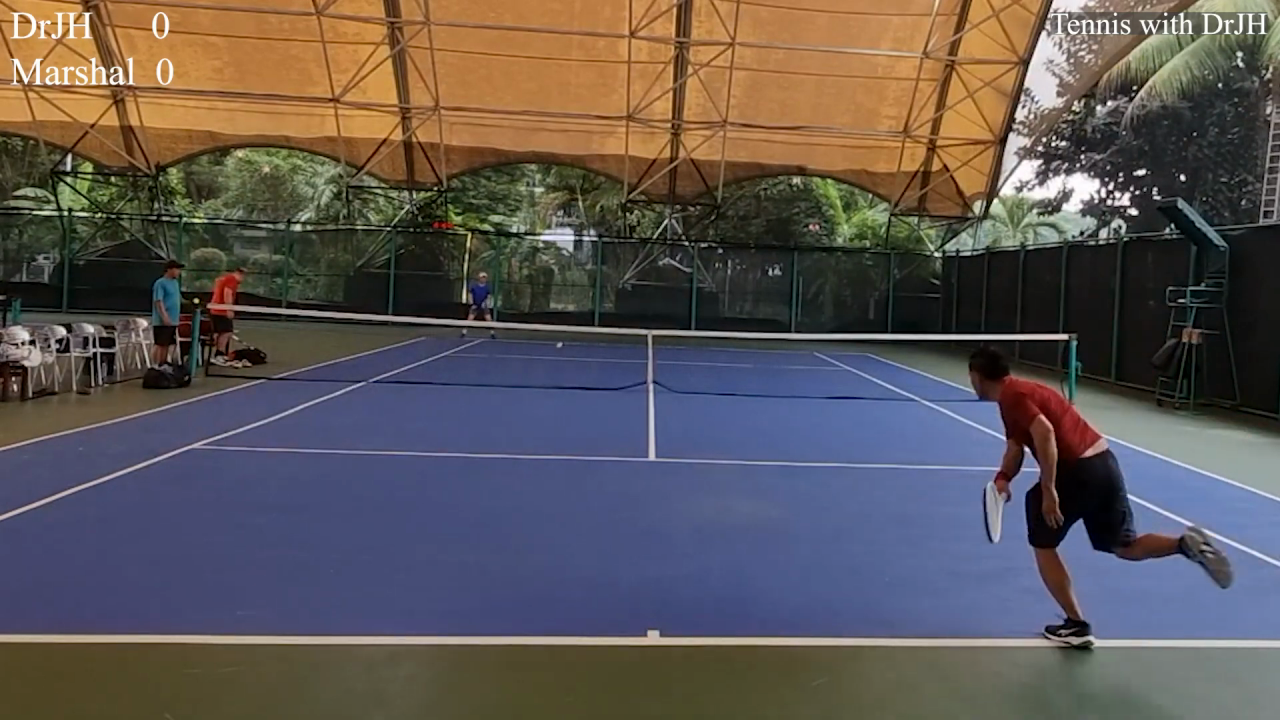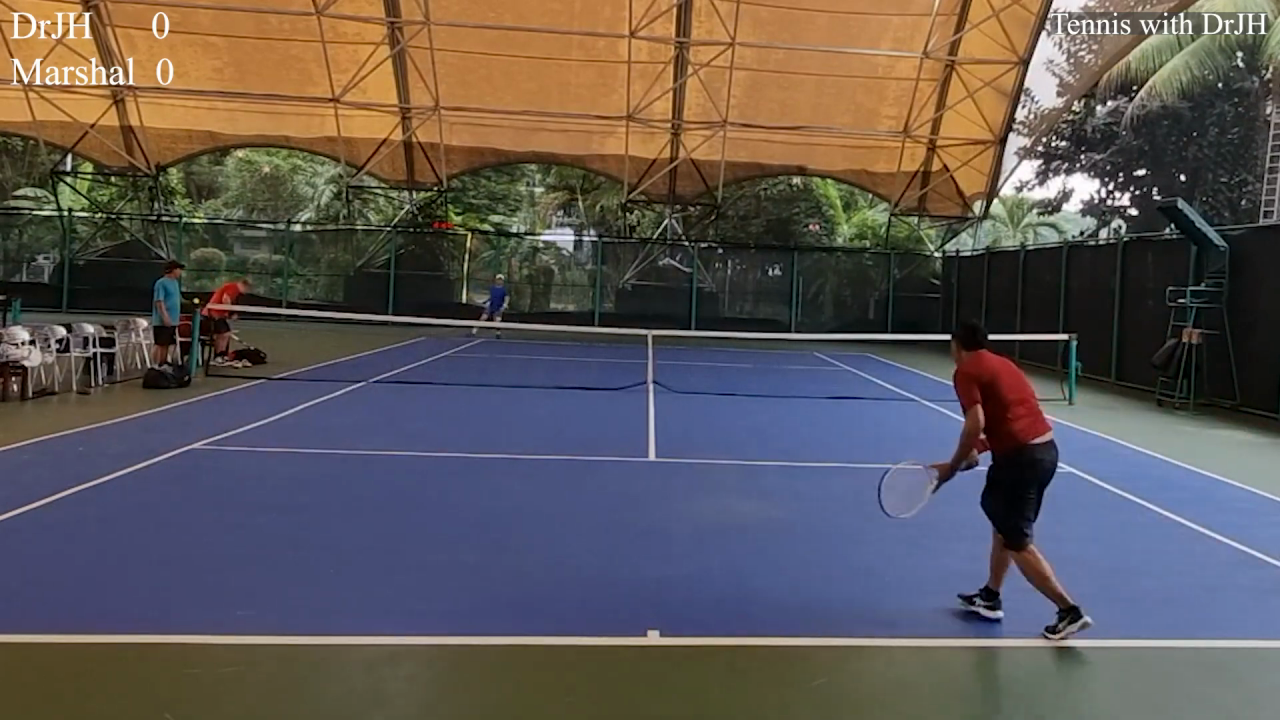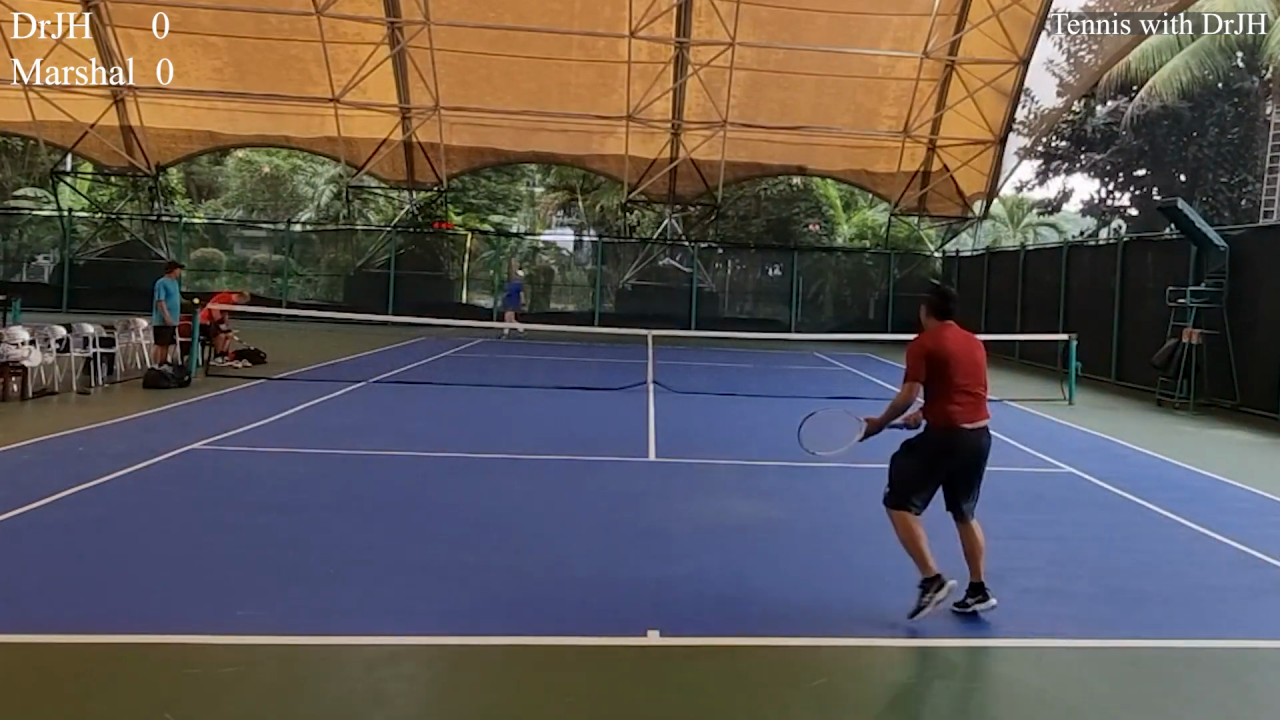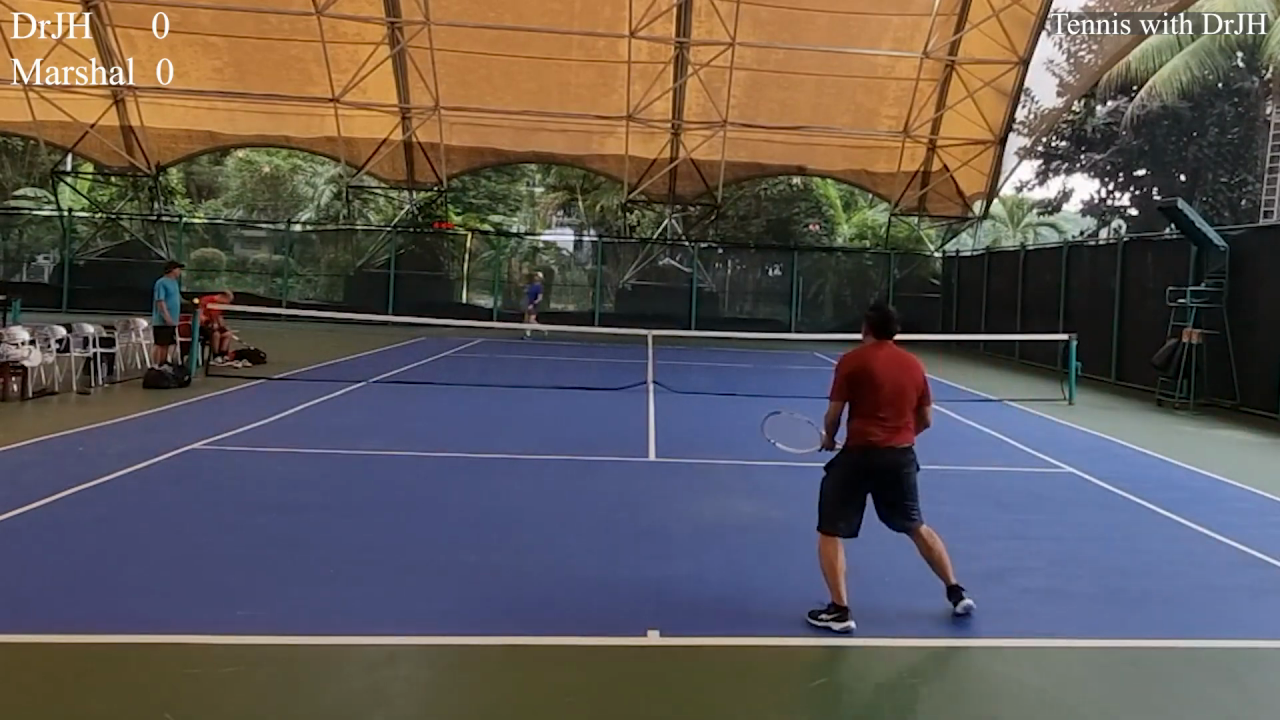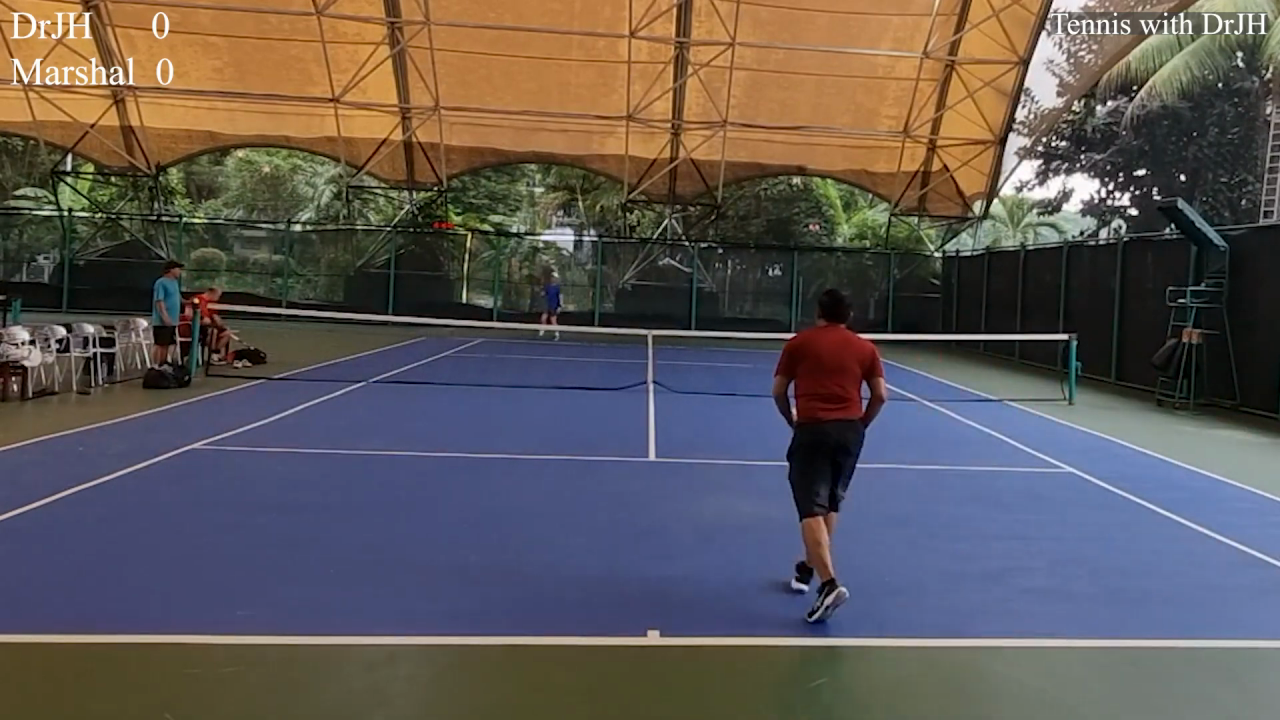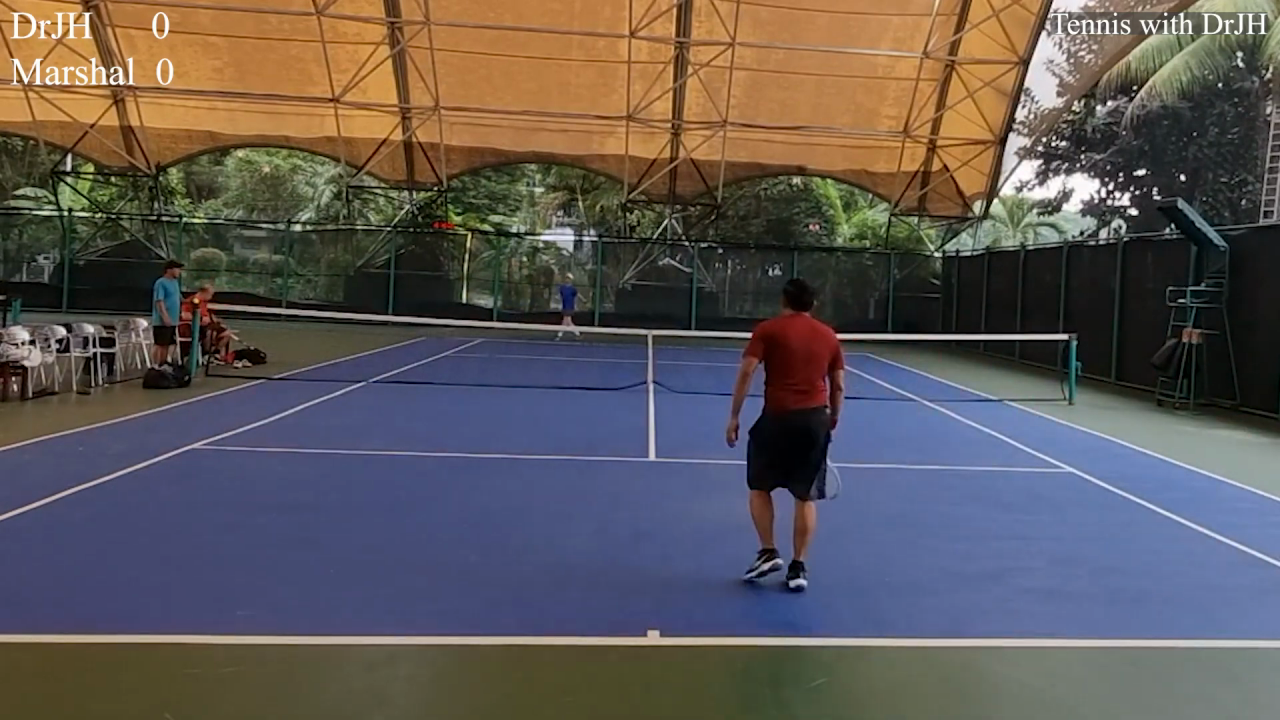
dt=0.3s
person 1, frame 1
left shoulder: (1011, 396)
right shoulder: (1020, 389)
left elbow: (1045, 434)
right elbow: (1015, 448)
left wrist: (1048, 491)
right wrist: (1002, 479)
left hip: (1075, 470)
right hip: (1103, 462)
left knee: (1043, 544)
right knee: (1126, 545)
left ankle: (1076, 625)
right ankle: (1188, 544)
person 1, frame 2
left shoulder: (967, 372)
right shoulder: (1004, 366)
left elbow: (975, 422)
left wrist: (953, 465)
right wrist: (981, 446)
left hip: (1019, 457)
right hip: (1046, 449)
left knee: (1016, 542)
right knee: (1006, 526)
left ankle: (1069, 611)
right ankle: (989, 597)
person 1, frame 3
left shoulder: (923, 343)
right shoulder: (975, 343)
left elbow: (908, 394)
left wrist: (880, 423)
right wrist: (925, 412)
left hip: (946, 436)
right hip: (980, 436)
left knee: (899, 506)
right knee: (965, 515)
left ankle: (933, 579)
right ankle: (978, 591)
person 1, frame 4
left shoulder: (852, 361)
right shoulder: (914, 366)
left elbow: (833, 414)
right elbow: (925, 419)
left wrist: (828, 438)
left hip: (859, 455)
right hip: (900, 457)
left knee: (831, 532)
right knee: (915, 526)
left ankle: (838, 610)
right ankle: (956, 592)
person 1, frame 5
left shoulder: (798, 342)
right shoulder: (865, 347)
left elbow: (778, 392)
right elbow: (880, 395)
left wrist: (793, 421)
left hip: (812, 431)
right hip: (850, 431)
left knee: (812, 512)
right knee: (831, 505)
left ankle: (830, 583)
right ankle: (809, 569)
person 1, frame 6
left shoulder: (768, 330)
right shoulder: (828, 336)
left elbow: (746, 372)
right elbow: (838, 385)
left wrist: (734, 417)
right wrist: (832, 421)
left hip: (778, 419)
right hip: (815, 419)
left knee: (760, 488)
right knee: (806, 496)
left ankle: (769, 552)
right ankle: (798, 568)
